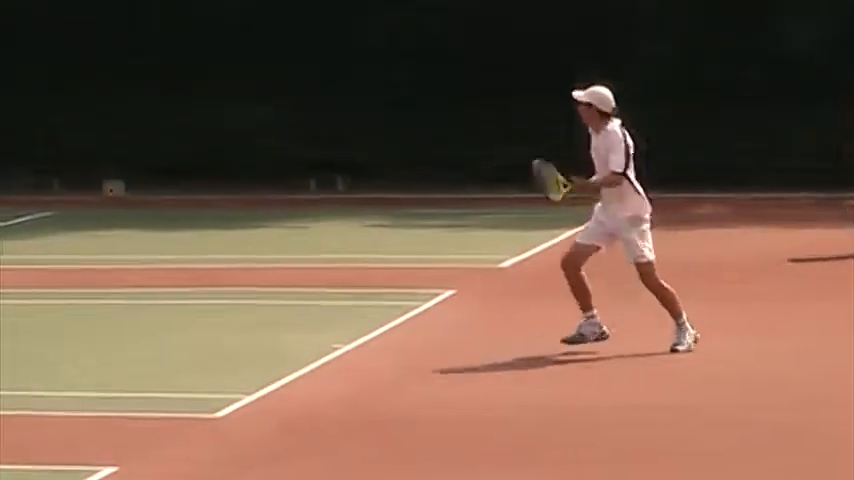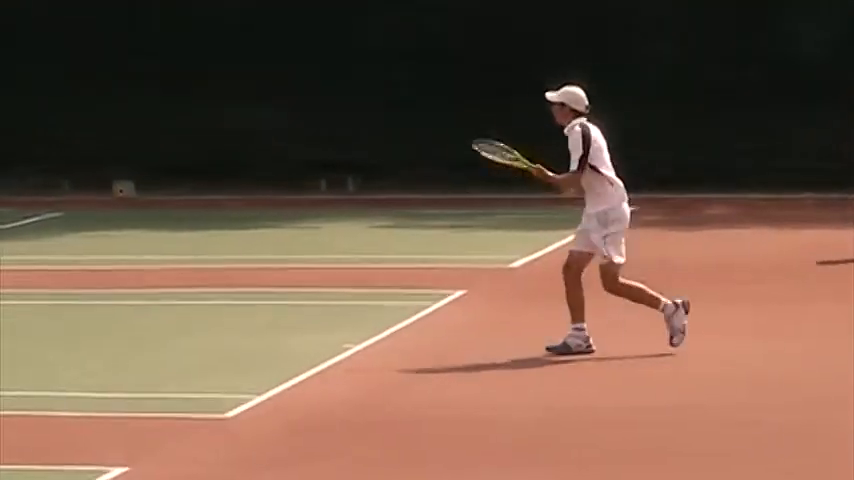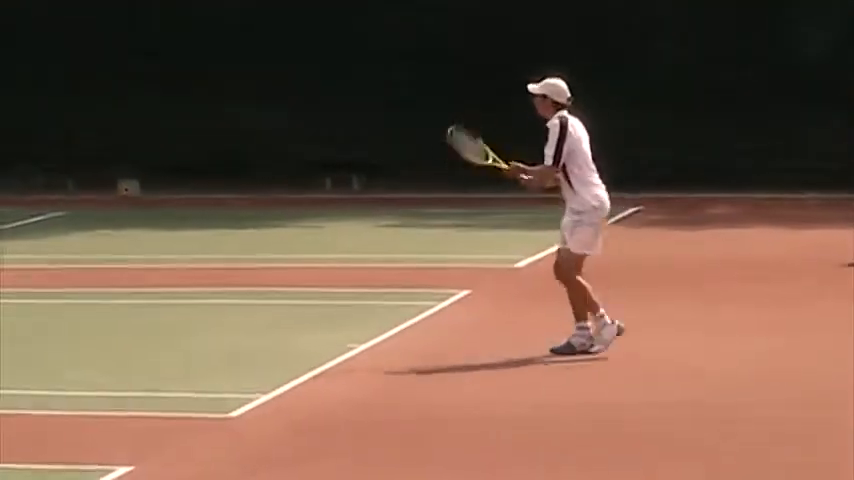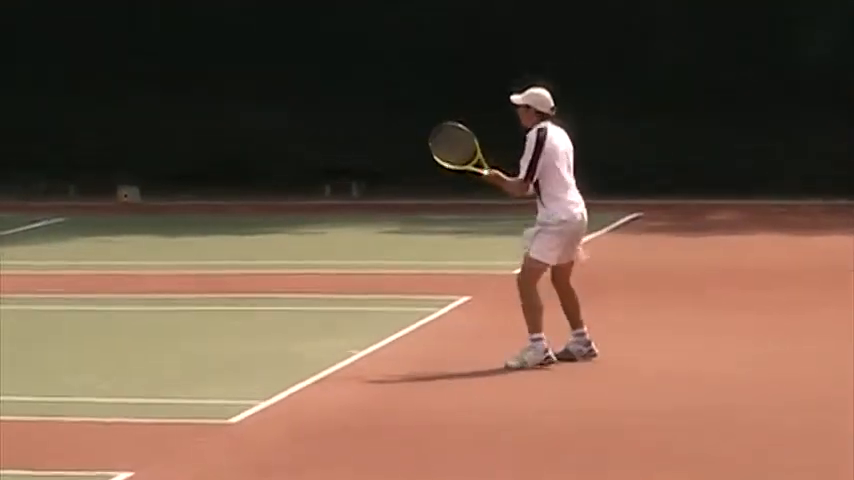
dt=0.2s
person 1, frame 1
left shoulder: (616, 136)
right shoulder: (596, 135)
left elbow: (616, 177)
left wrist: (588, 186)
right wrist: (589, 184)
left hip: (631, 214)
right hip: (606, 212)
left knee: (649, 279)
right knee: (570, 263)
left ankle: (684, 329)
right ankle: (592, 325)
person 1, frame 2
left shoulder: (580, 132)
right shoulder: (583, 131)
left elbow: (576, 177)
left wrist: (550, 178)
right wrist: (554, 179)
left hip: (609, 213)
right hip: (596, 212)
left knee: (612, 283)
right knee: (571, 270)
left ankle: (671, 308)
right ankle: (578, 337)
person 1, frame 3
left shoulder: (559, 126)
right shoulder: (571, 124)
left elbow: (549, 172)
left wrist: (523, 172)
right wrist: (527, 177)
left hip: (587, 207)
right hip: (590, 204)
left knee: (565, 272)
right knee: (565, 271)
left ankle: (605, 324)
right ankle: (583, 335)
person 1, frame 4
left shoulder: (537, 137)
right shoulder: (560, 135)
left elbow: (523, 186)
left wrist: (500, 179)
right wrist: (506, 183)
left hip: (557, 218)
right hip: (574, 213)
left knee: (526, 280)
right knee: (561, 280)
left ankle: (538, 347)
right ankle: (581, 342)
